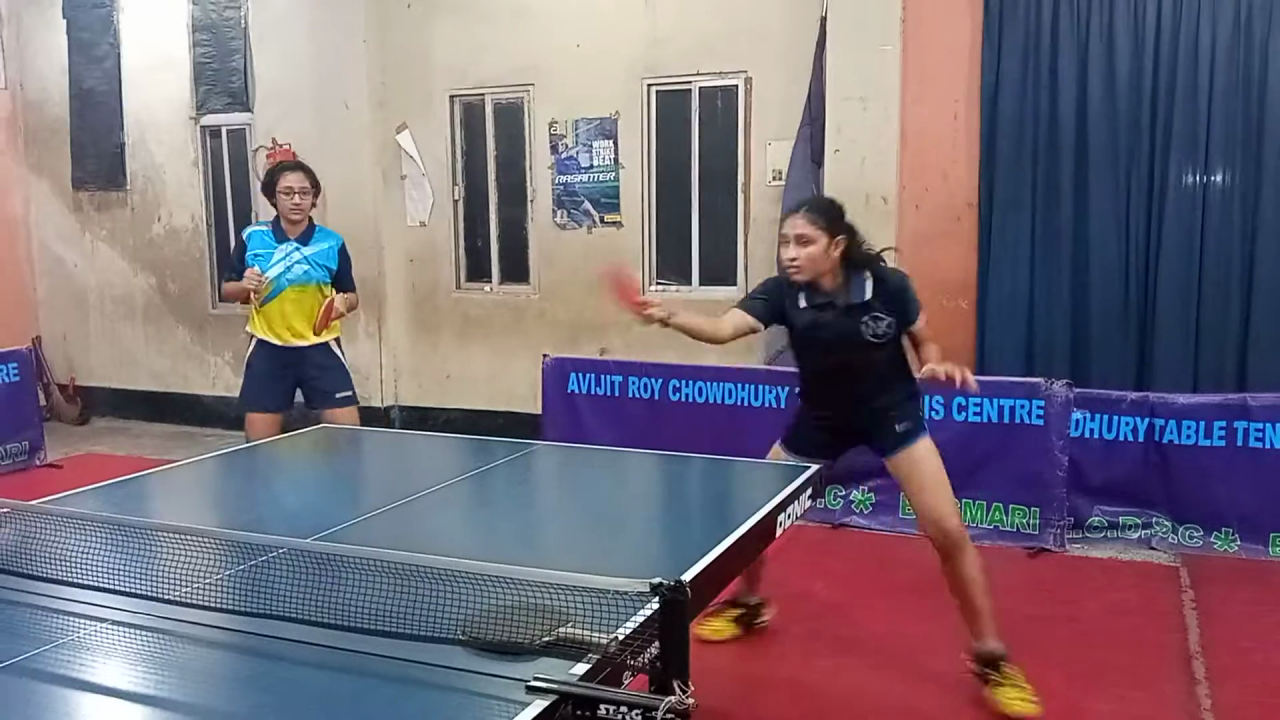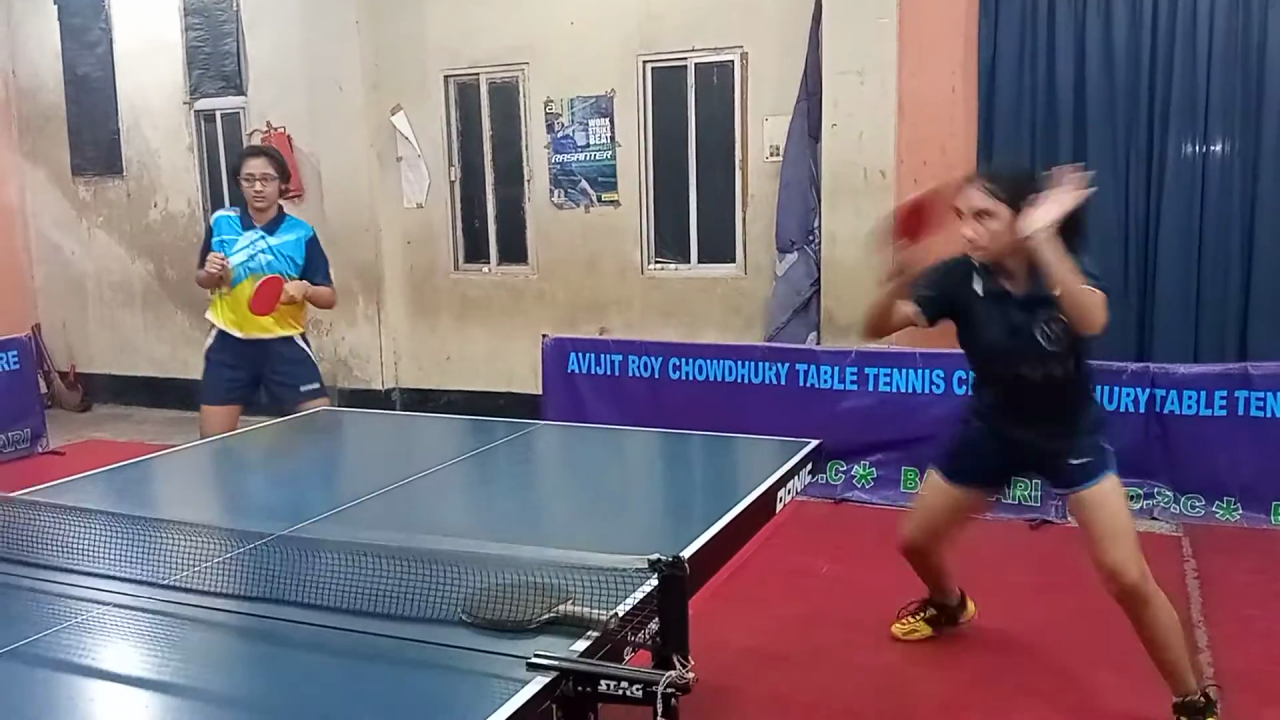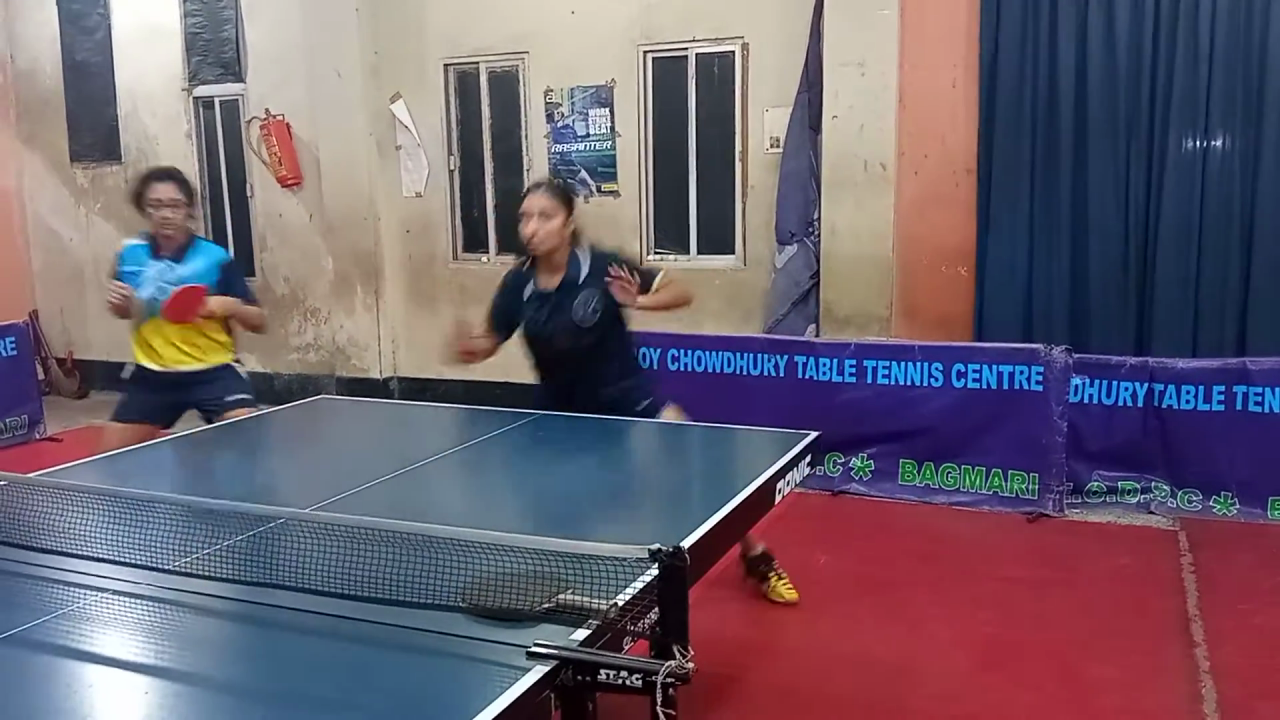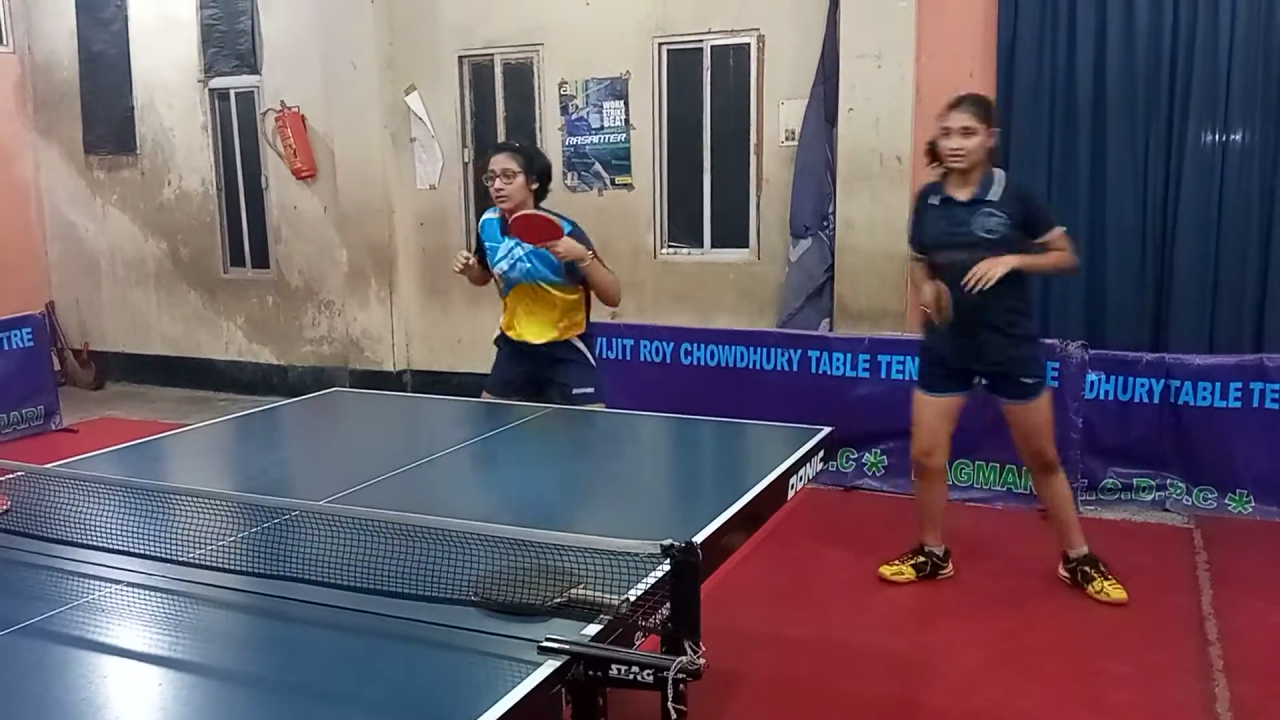
dt=1s
person 1, frame 1
left shoulder: (887, 285)
right shoulder: (782, 292)
left elbow: (925, 339)
right elbow: (722, 329)
left wrist: (936, 365)
right wrist: (669, 317)
left hip: (891, 415)
right hip: (820, 419)
left knee: (947, 531)
left ankle: (992, 660)
right ankle: (749, 604)
person 1, frame 2
left shoulder: (1064, 265)
right shoulder: (958, 279)
left elbow: (1091, 321)
right elbow: (877, 327)
left wrist: (1042, 236)
right wrist: (901, 270)
left hip: (1070, 436)
right hip: (990, 434)
left knee: (1129, 579)
right knee: (913, 540)
right ankle: (948, 605)
person 1, frame 3
left shoulder: (603, 266)
right shoulder: (516, 286)
left elbow: (681, 295)
right elbow: (481, 347)
left wrist: (642, 302)
right wrist: (465, 344)
left hip: (628, 396)
right hip: (563, 410)
left ankle: (757, 559)
person 1, frame 4
left shoulder: (1015, 196)
right shoulder: (928, 199)
left elbow: (1066, 256)
left wrist: (1009, 260)
right wrist: (927, 289)
left hip: (1010, 349)
right hip: (945, 350)
left knee: (1043, 459)
right knee: (926, 457)
left ankle: (1078, 558)
right ankle: (933, 553)
person 2, frame 1
left shoulder: (332, 243)
right shoulder: (252, 238)
left elbow: (352, 297)
right elbow: (227, 292)
left wrist: (344, 301)
right wrist: (245, 285)
left hip: (321, 350)
right hip: (269, 351)
person 2, frame 2
left shoulder: (301, 235)
right shoulder: (221, 223)
left elbow: (329, 298)
right elbow: (203, 282)
left wrist: (304, 289)
right wrist: (210, 274)
left hip: (284, 344)
right hip: (230, 344)
person 2, frame 3
left shoulder: (215, 260)
right shoulder: (130, 254)
left elbow: (258, 321)
right elbow: (125, 311)
left wrist: (229, 306)
right wrist: (118, 303)
left hip: (212, 371)
right hip: (153, 375)
person 2, frame 4
left shoulder: (563, 232)
right shoulder: (488, 224)
left elbow: (613, 297)
left wrist: (583, 256)
right wrist: (469, 269)
left hip: (565, 349)
right hip: (514, 345)
